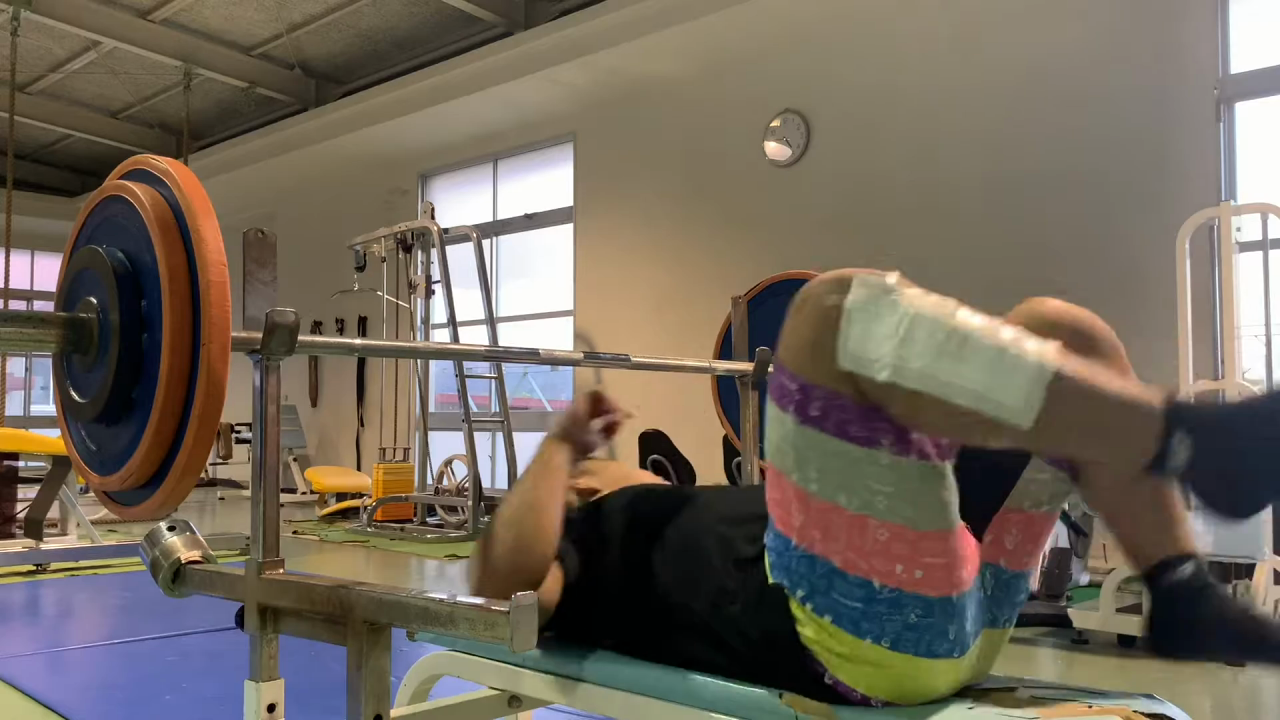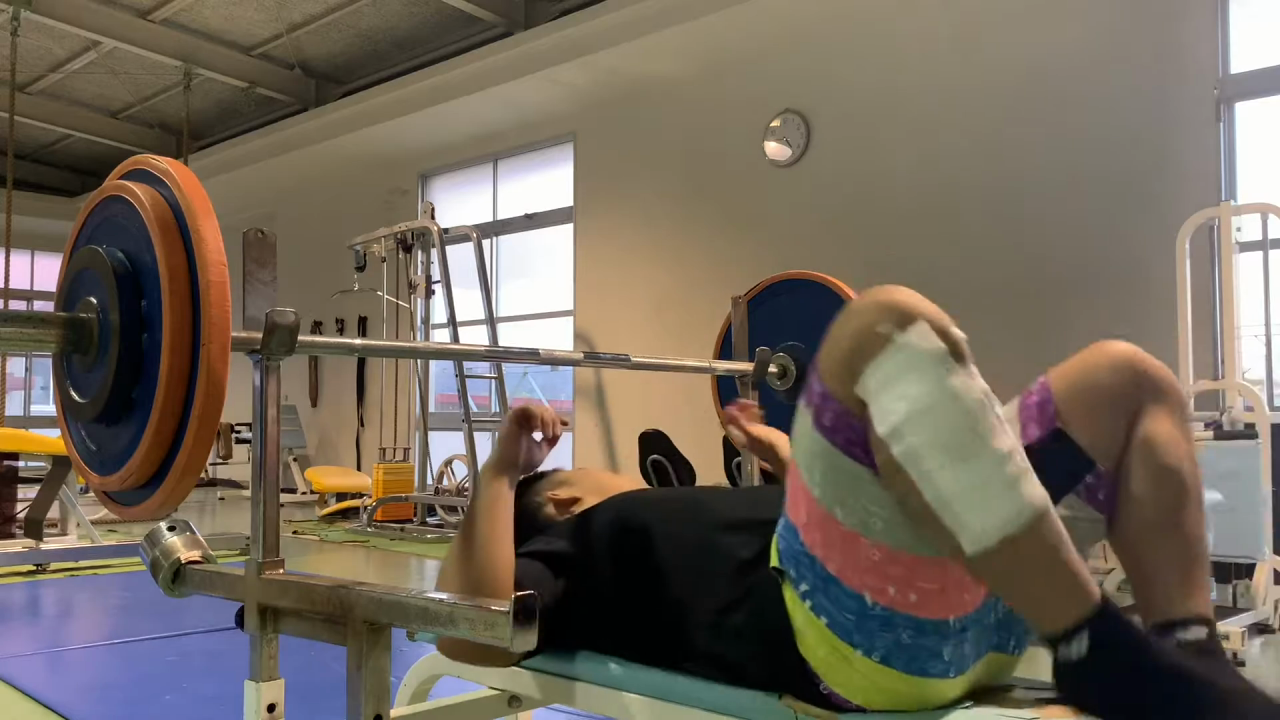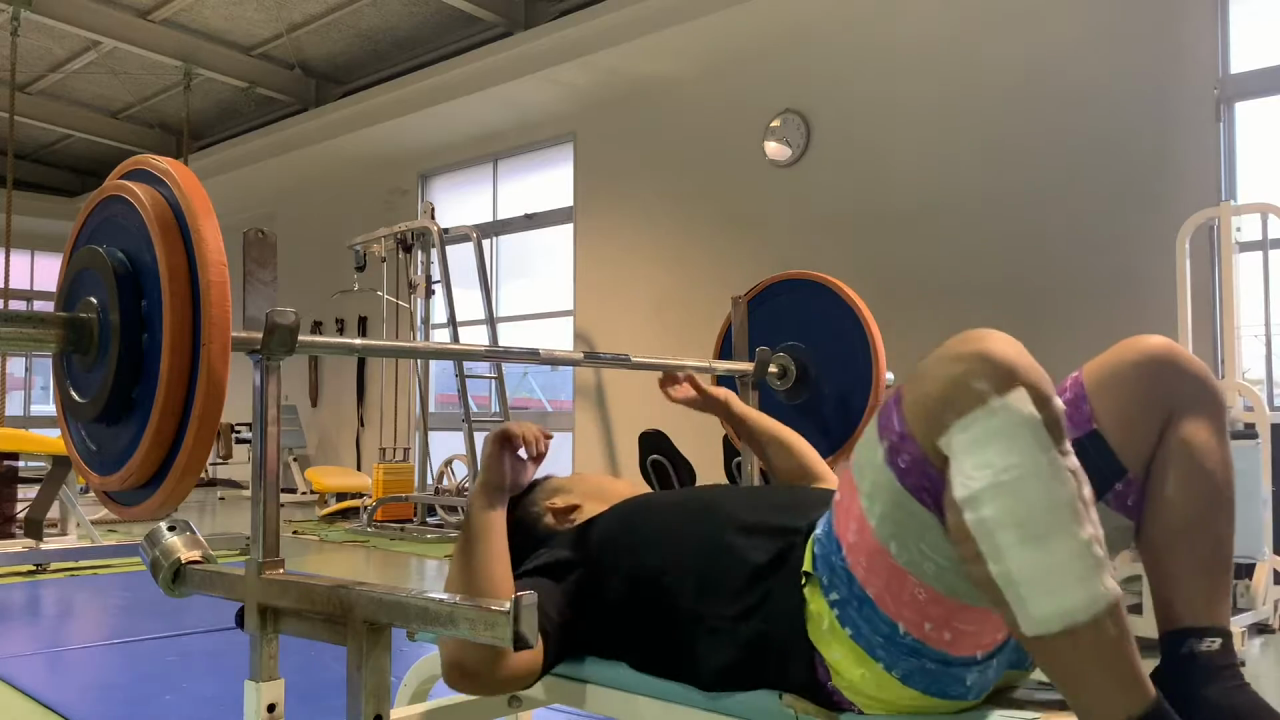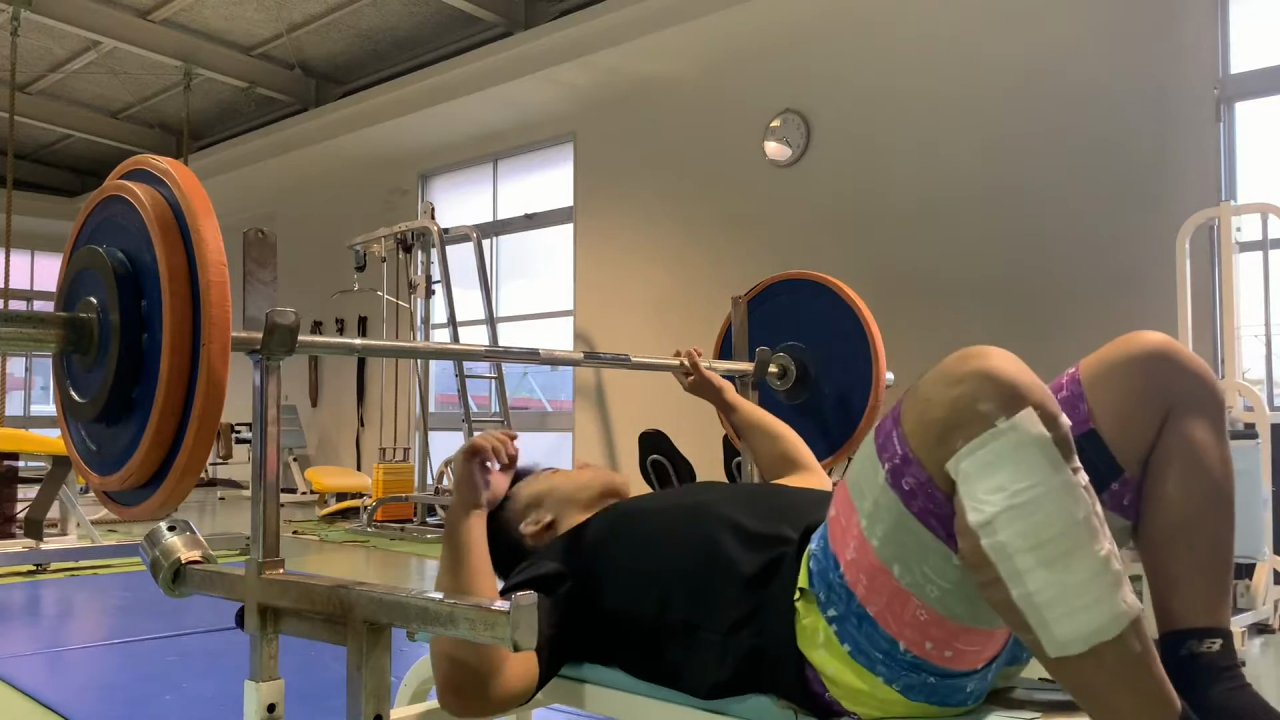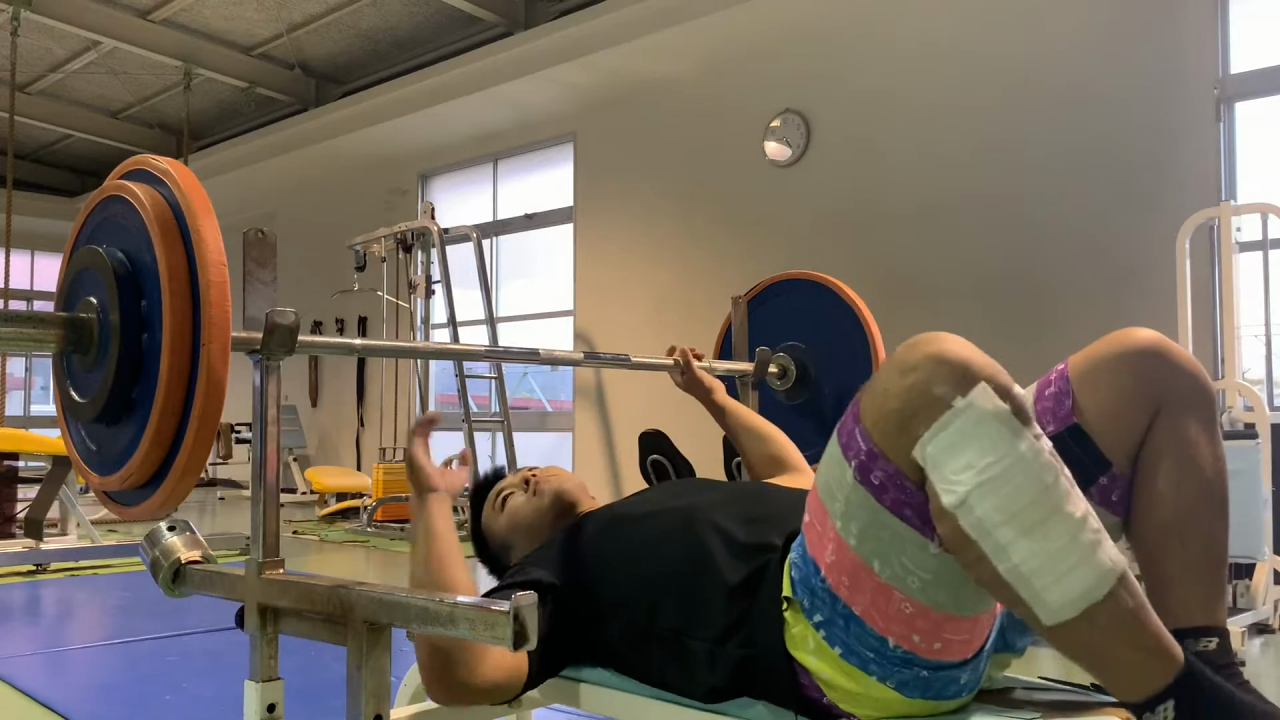
dt=0.2s
person 1, frame 1
left shoulder: (671, 516)
right shoulder: (589, 547)
right elbow: (503, 577)
right wrist: (560, 444)
left hip: (958, 603)
right hip: (863, 616)
left knee: (1055, 330)
right knee: (836, 305)
left ankle: (1183, 596)
right ankle: (1185, 444)
person 1, frame 2
left shoulder: (661, 525)
right shoulder: (570, 555)
right elbow: (471, 630)
left wrist: (774, 447)
right wrist: (499, 472)
left hip: (963, 613)
right hip: (864, 627)
left knee: (1126, 376)
right knee: (887, 323)
right ankle: (1099, 650)
person 1, frame 3
left shoulder: (688, 525)
right shoulder: (577, 565)
left elbow: (820, 481)
left wrist: (732, 409)
right wrist: (489, 497)
left hip: (988, 611)
right hip: (870, 629)
left knee: (1161, 374)
right knee: (985, 370)
person 1, frame 4
left shoulder: (671, 526)
right shoulder: (561, 573)
left elbow: (802, 473)
left wrist: (725, 398)
right wrist: (467, 512)
left hip: (985, 595)
right hip: (859, 635)
left knee: (1159, 372)
right knee: (983, 391)
person 1, frame 5
left shoulder: (665, 518)
right shoulder: (554, 578)
left elbow: (789, 477)
left wrist: (717, 400)
right wrist: (431, 503)
left hip: (971, 588)
right hip: (850, 634)
left knee: (1151, 371)
right knee: (939, 374)
